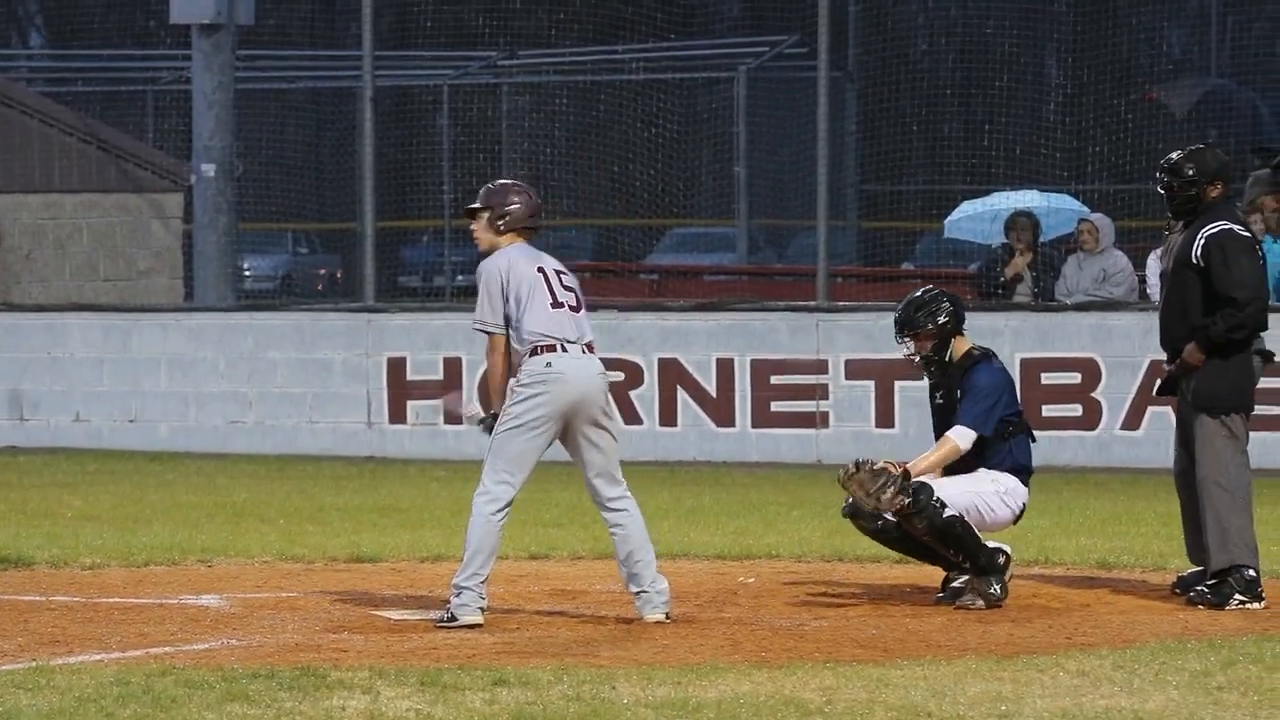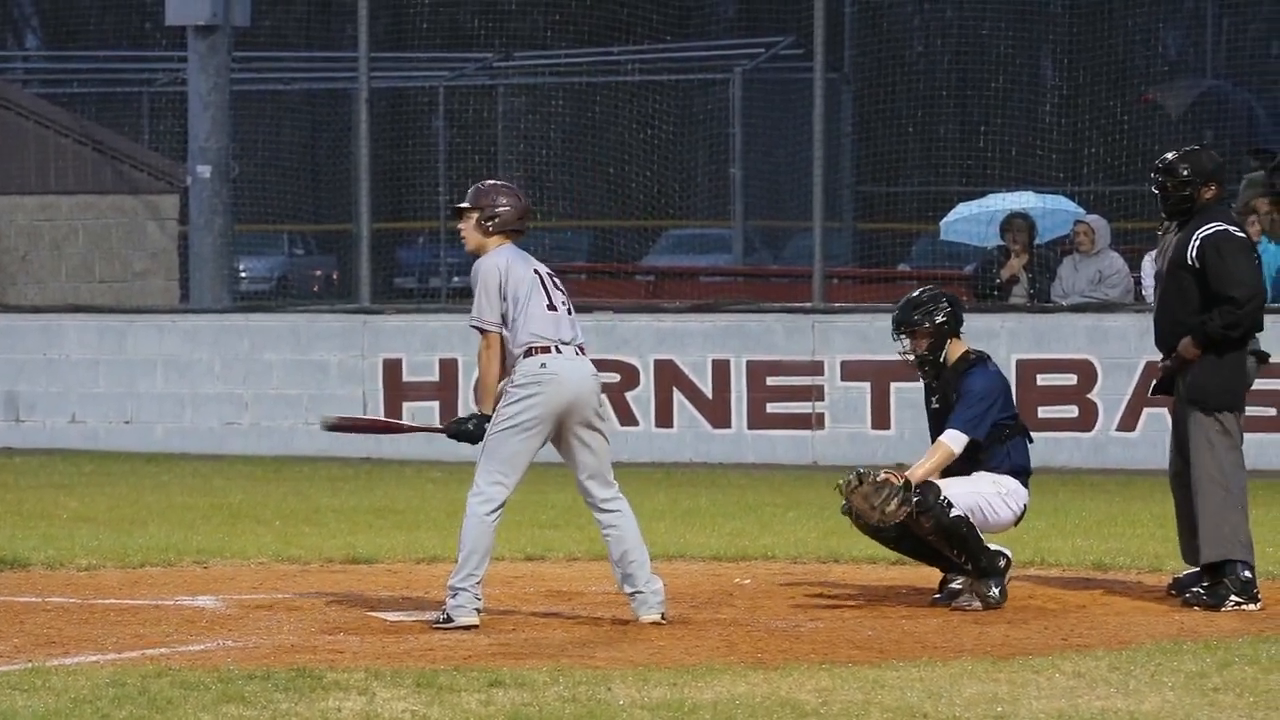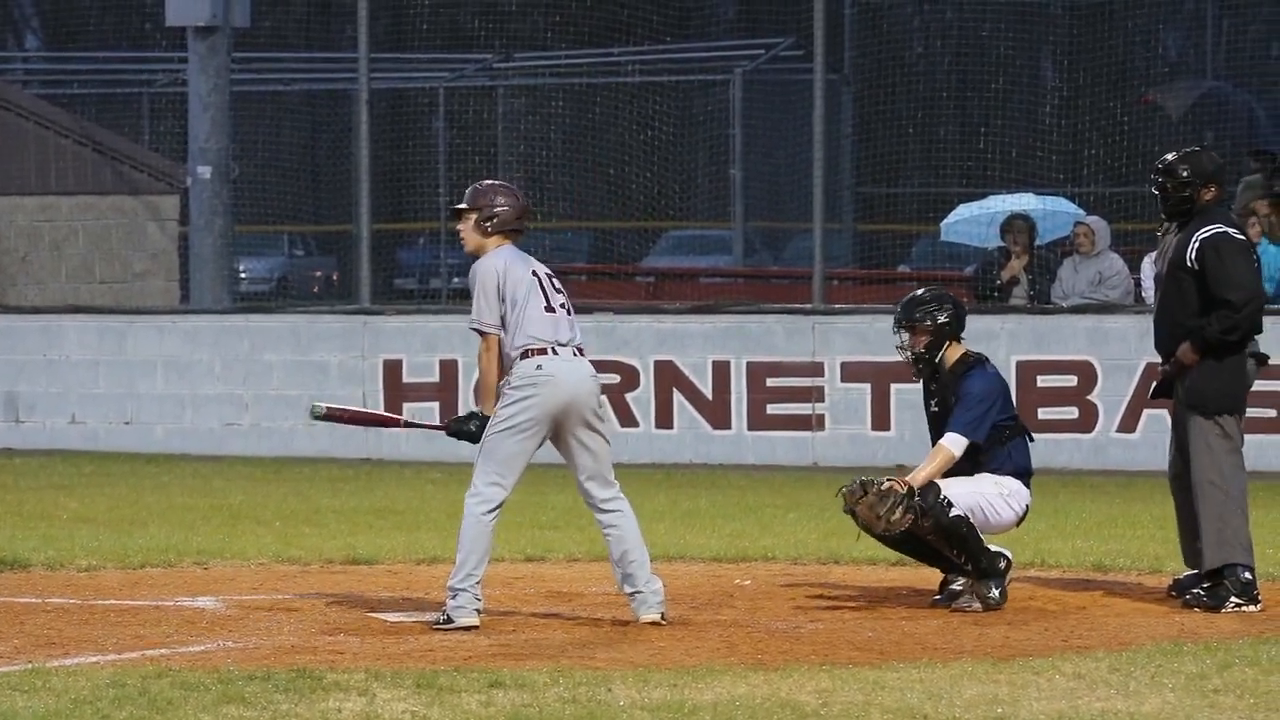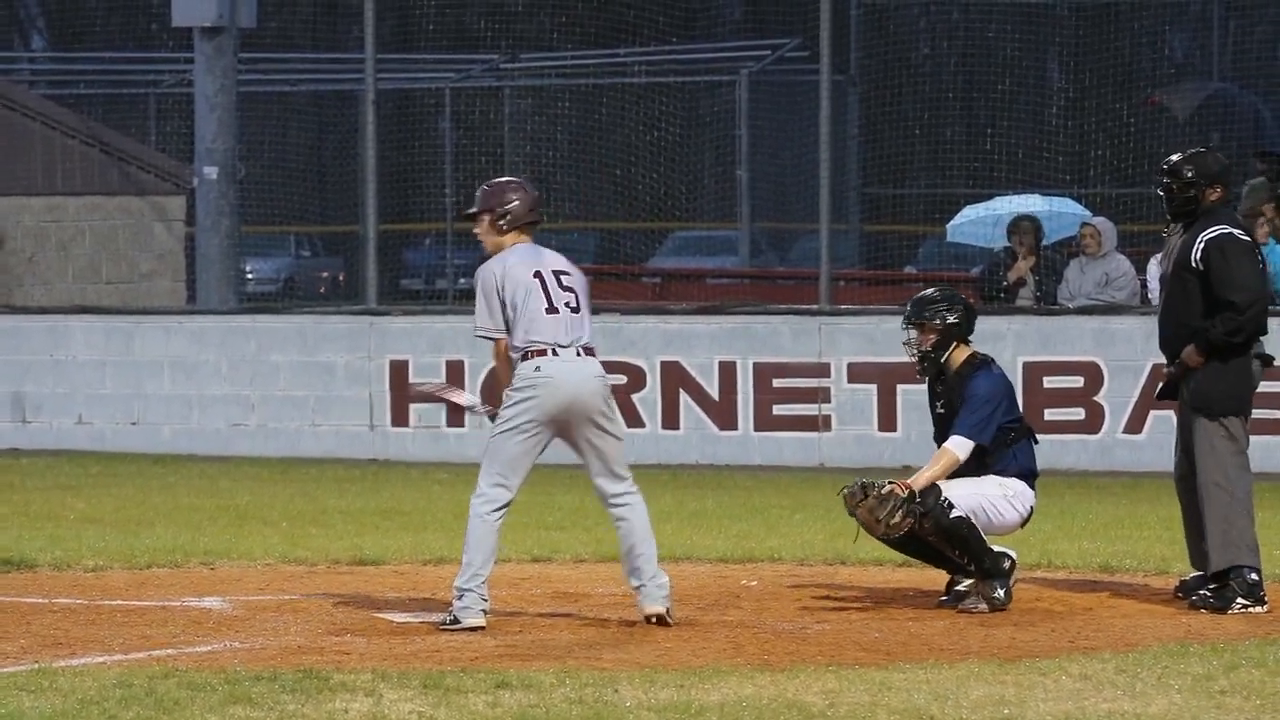
dt=0.2s
person 1, frame 1
left shoulder: (1223, 234)
right shoulder: (1192, 231)
left elbow: (1249, 304)
left wrist: (1202, 345)
left hip: (1220, 371)
right hip: (1195, 371)
left knee: (1220, 469)
right knee: (1190, 470)
left ankle: (1243, 577)
right ankle: (1214, 565)
person 1, frame 2
left shoulder: (1219, 234)
right shoulder: (1185, 231)
left elbow: (1246, 302)
left wrist: (1197, 341)
left hip: (1215, 369)
right hip: (1191, 371)
left knee: (1214, 468)
right knee: (1185, 470)
left ankle: (1238, 577)
right ankle: (1209, 565)
person 1, frame 3
left shoulder: (1218, 236)
right shoulder: (1183, 233)
left elbow: (1244, 305)
left wrist: (1196, 345)
left hip: (1215, 372)
right hip: (1190, 373)
left knee: (1215, 471)
right knee: (1184, 472)
left ankle: (1238, 578)
right ankle: (1209, 567)
person 1, frame 4
left shoulder: (1223, 237)
right shoulder: (1189, 233)
left elbow: (1249, 307)
left wrist: (1201, 347)
left hip: (1220, 374)
right hip: (1195, 374)
left knee: (1221, 472)
right knee: (1190, 474)
left ankle: (1244, 579)
right ankle: (1214, 569)
person 2, frame 1
left shoulder: (497, 265)
right shoulder: (560, 268)
left elbow: (498, 349)
left wrist: (497, 410)
left hip: (545, 375)
right hip: (592, 373)
left knee: (493, 494)
right knee: (614, 494)
left ankle: (468, 603)
right ankle: (653, 600)
person 2, frame 2
left shoulder: (491, 264)
right shoulder: (537, 267)
left elbow: (492, 347)
left wrist: (484, 414)
right wrist: (497, 411)
left hip: (540, 377)
right hip: (584, 375)
left knee: (486, 495)
right knee: (606, 494)
left ankle: (464, 605)
right ankle: (648, 601)
person 2, frame 3
left shoulder: (489, 266)
right shoulder: (536, 268)
left elbow: (492, 349)
left wrist: (484, 414)
right wrist: (493, 412)
left hip: (538, 378)
right hip: (582, 376)
left knee: (483, 496)
right knee: (606, 495)
left ankle: (463, 606)
right ankle: (648, 600)
person 2, frame 4
left shoulder: (494, 270)
right shoulder: (566, 265)
left elbow: (503, 352)
left wrist: (508, 403)
left hip: (539, 379)
right hip: (590, 376)
left knee: (490, 498)
right knee: (621, 491)
left ankle: (470, 606)
right ankle: (654, 596)
person 3, frame 1
left shoulder: (985, 373)
right shoulder: (942, 371)
left elbow: (961, 440)
left wrist: (907, 472)
right wrist: (920, 478)
left hip: (1000, 486)
right hip: (962, 482)
left knee: (916, 501)
right knee: (864, 509)
left ankle: (989, 567)
right ankle: (963, 568)
person 3, frame 2
left shoulder: (981, 377)
right shoulder: (937, 374)
left elbow: (953, 444)
left wrist: (906, 481)
right wrist: (910, 481)
left hip: (1001, 489)
right hip: (961, 483)
left knee: (922, 500)
left ankle: (990, 570)
right ankle: (961, 569)
person 3, frame 3
left shoulder: (979, 379)
right shoulder: (934, 376)
left elbow: (953, 446)
right elbow: (944, 451)
left wrist: (907, 485)
right wrist: (907, 485)
left hip: (1002, 490)
right hip: (963, 485)
left knee: (924, 500)
left ankle: (990, 571)
right ankle: (962, 570)
person 3, frame 4
left shoulder: (985, 380)
right shoulder: (940, 377)
left elbow: (958, 449)
right elbow: (949, 452)
left wrist: (911, 487)
right wrist: (910, 487)
left hip: (1008, 491)
right hip: (971, 487)
left knee: (927, 501)
left ankle: (996, 572)
right ankle: (968, 571)
